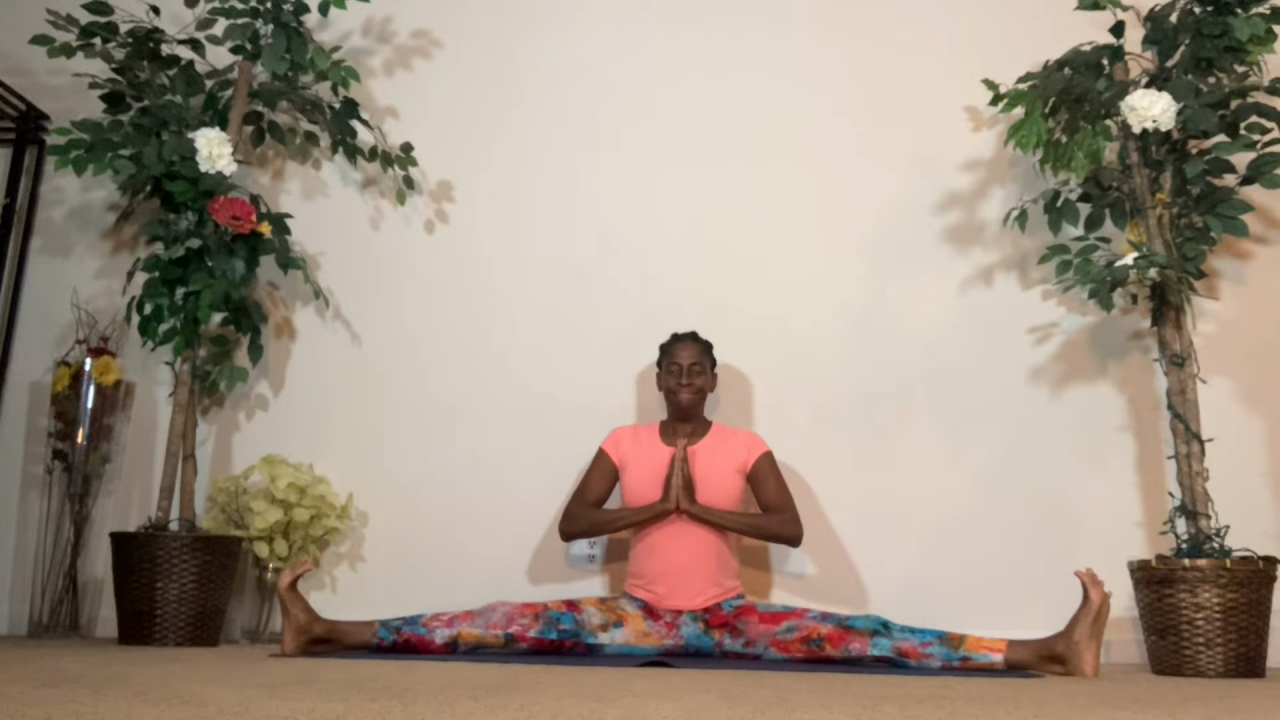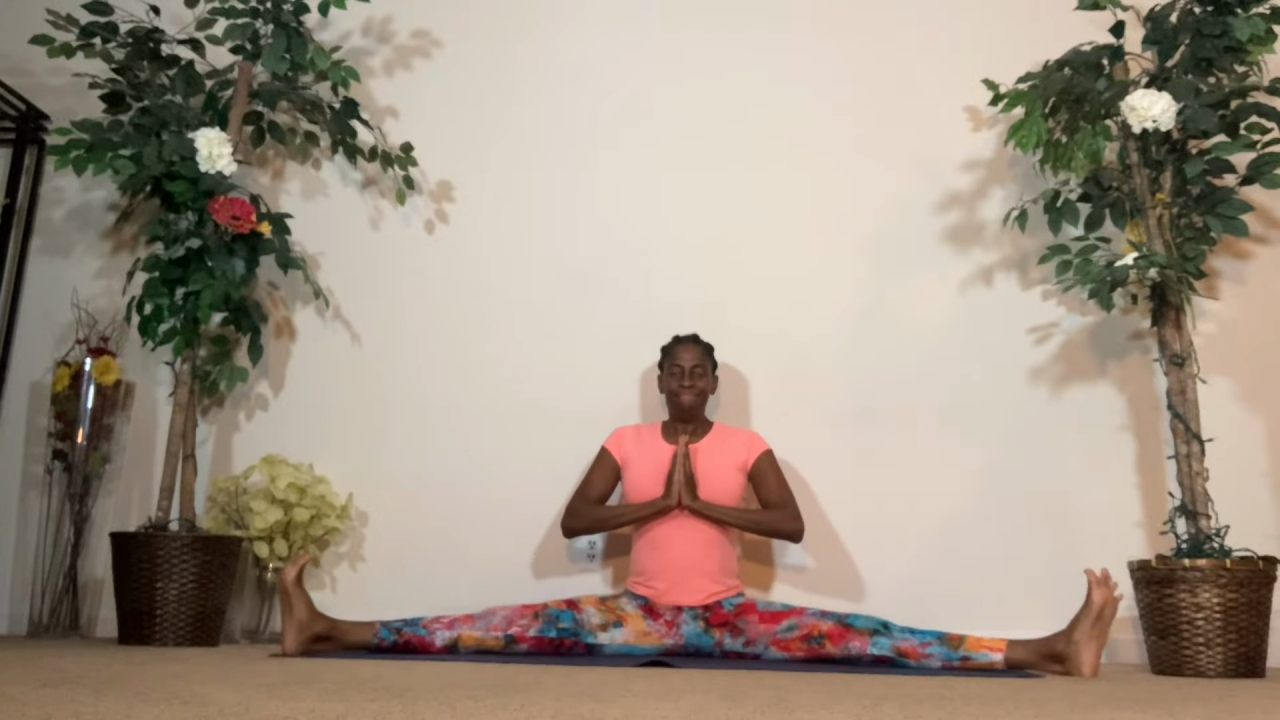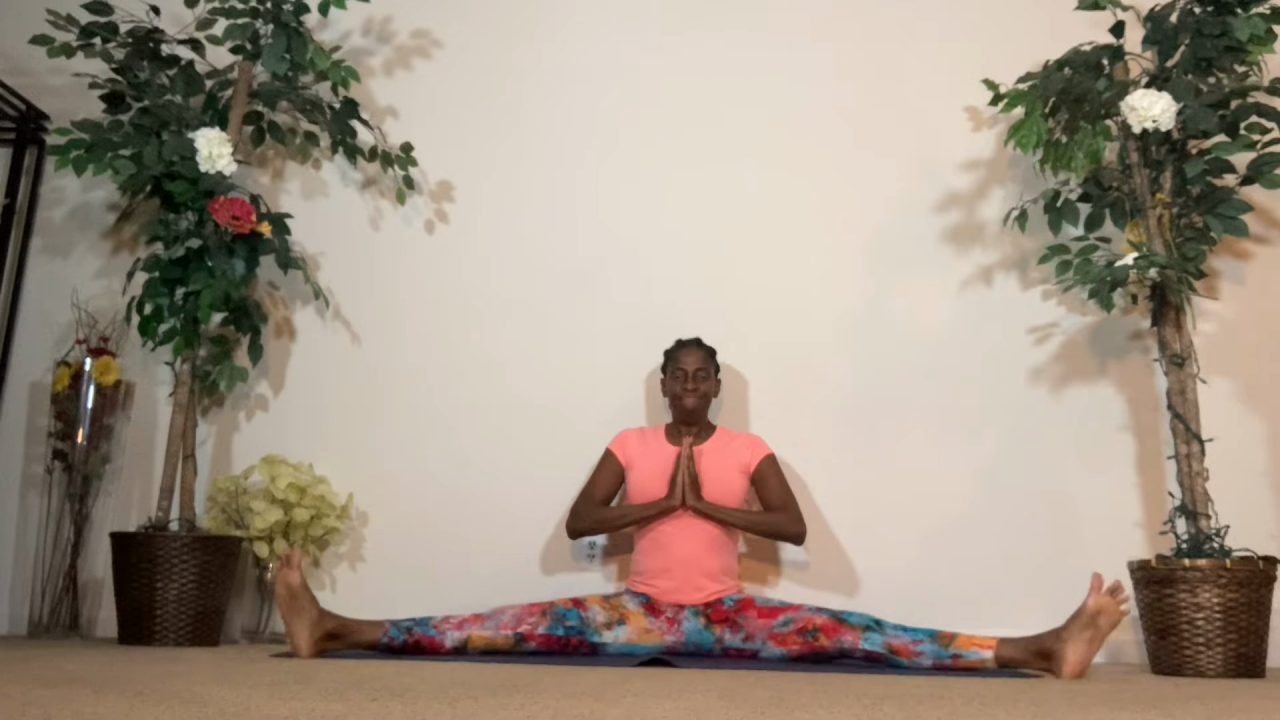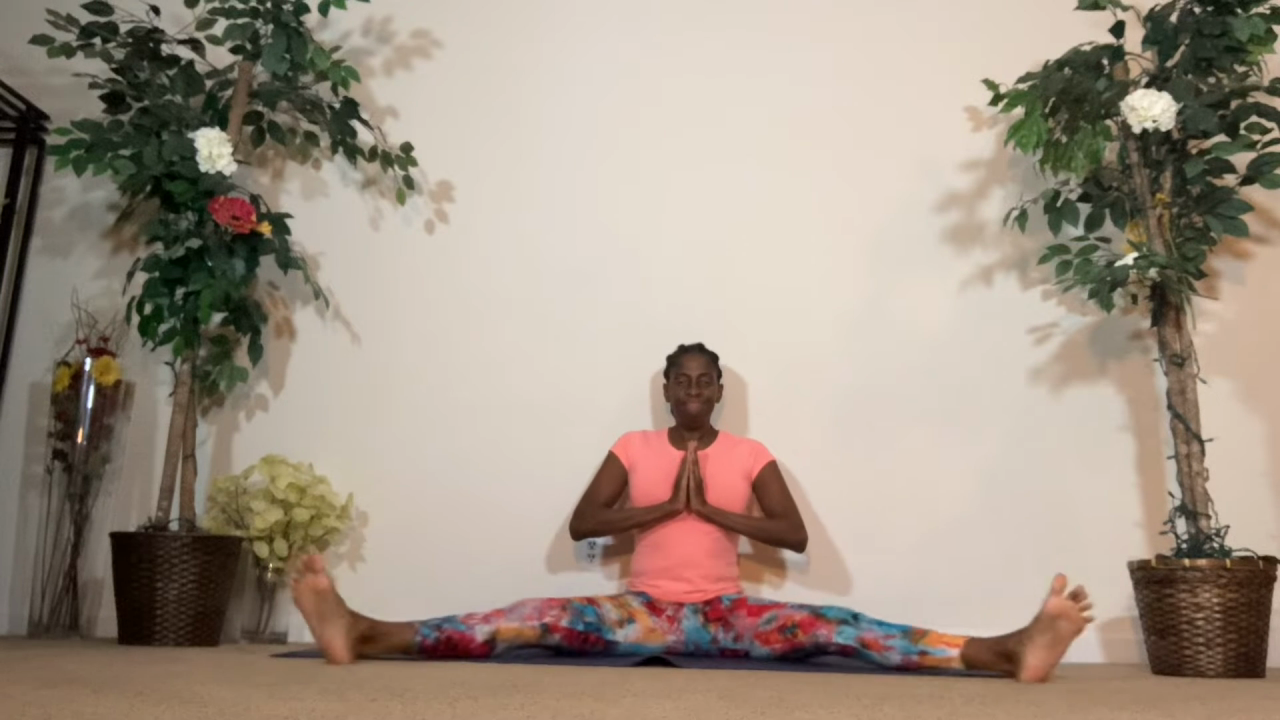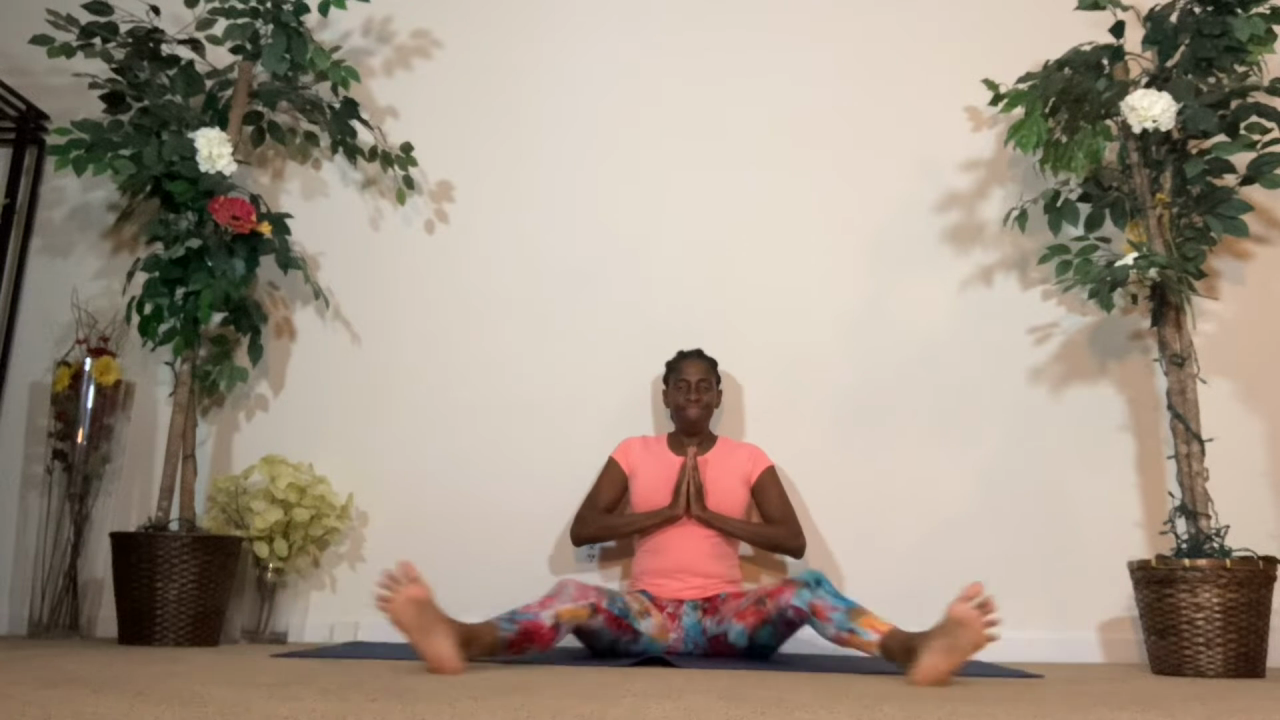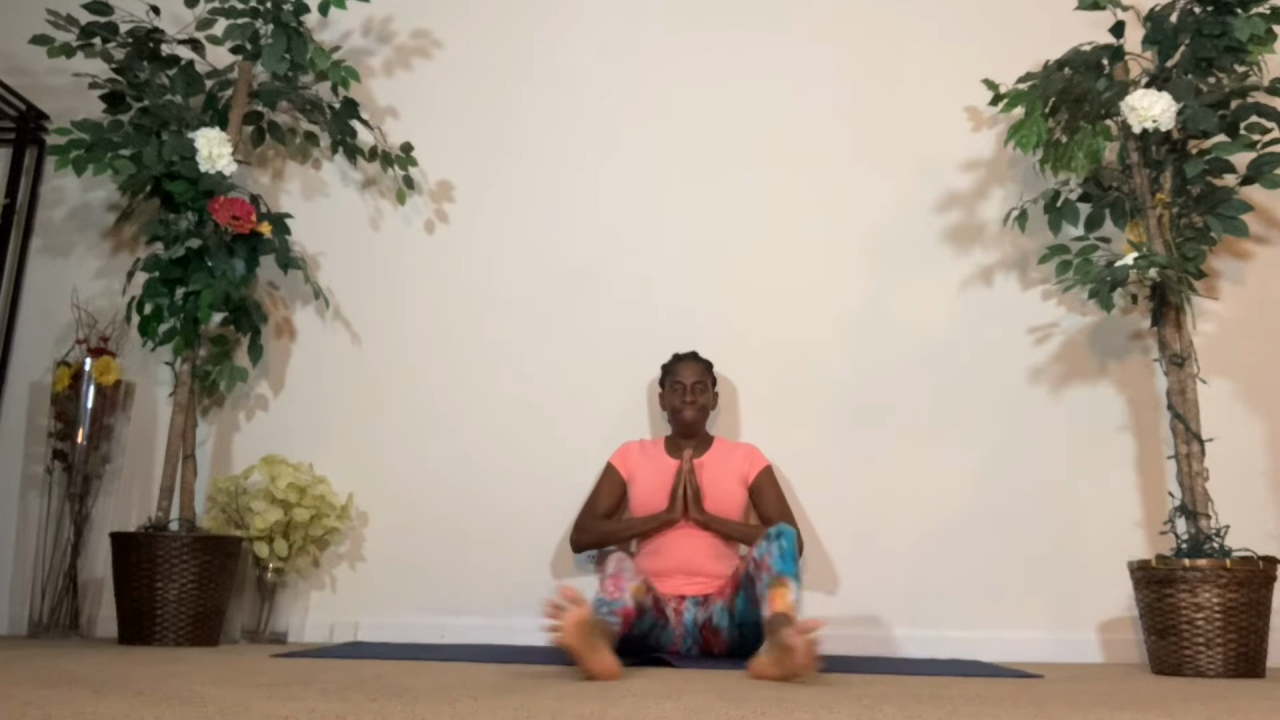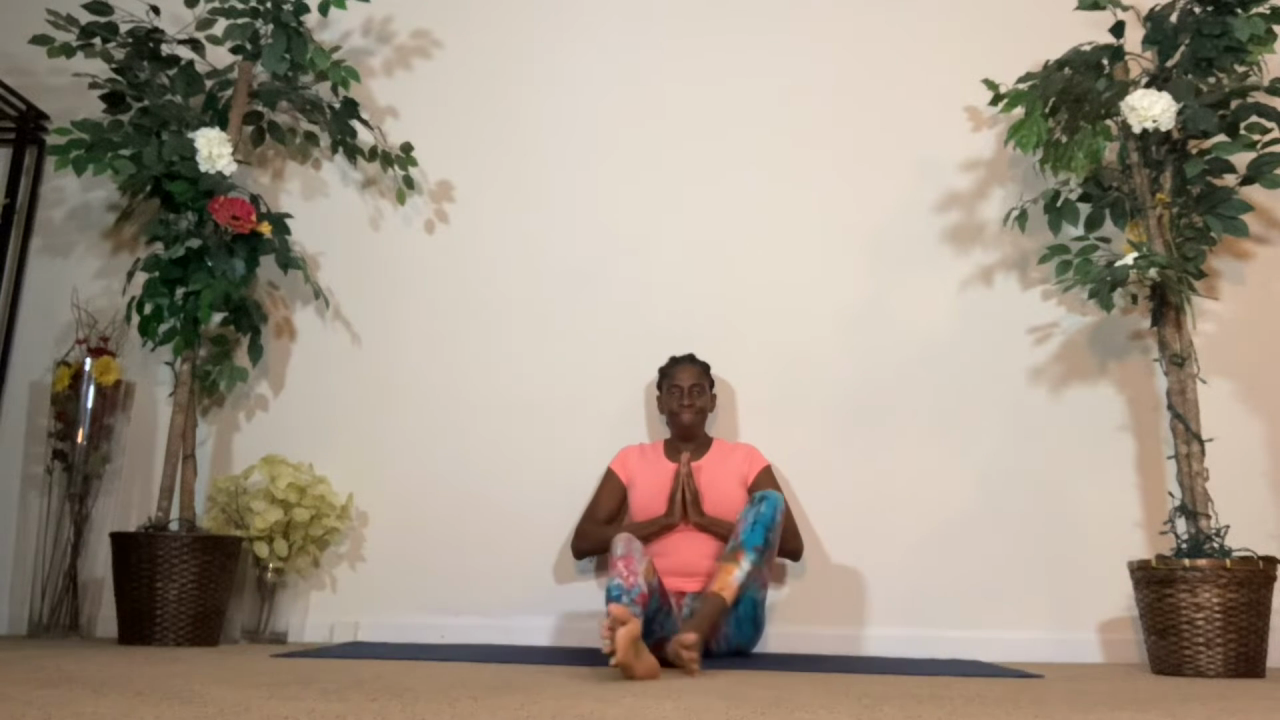
dt=0.2s
person 1, frame 1
left shoulder: (746, 446)
right shoulder: (625, 443)
left elbow: (791, 528)
right elbow: (571, 523)
left wrist: (701, 506)
right wrist: (655, 506)
left hip: (727, 617)
right hip: (638, 616)
left knee: (858, 636)
right knee: (509, 624)
left ankle: (1051, 652)
right ankle: (324, 631)
person 1, frame 2
left shoulder: (745, 445)
right shoulder: (625, 442)
left elbow: (792, 524)
right elbow: (572, 520)
left wrist: (702, 503)
right wrist: (656, 501)
left hip: (727, 616)
right hip: (639, 614)
left knee: (857, 636)
right knee: (513, 625)
left ankle: (1050, 651)
right ankle: (327, 630)
person 1, frame 3
left shoulder: (748, 448)
right shoulder: (630, 445)
left elbow: (796, 527)
right elbow: (577, 521)
left wrist: (708, 503)
right wrist: (661, 500)
left hip: (728, 613)
right hip: (642, 612)
left knee: (856, 632)
right knee: (518, 624)
left ankle: (1042, 650)
right ankle: (335, 631)
person 1, frame 4
left shoulder: (749, 454)
right shoulder: (633, 447)
left elbow: (797, 535)
right elbow: (581, 523)
left wrist: (710, 508)
right wrist: (667, 504)
left hip: (728, 613)
right hip: (644, 613)
left knee: (836, 625)
right knee: (540, 614)
left ankle: (1002, 652)
right ankle: (369, 635)
person 1, frame 5
left shoulder: (748, 458)
right shoulder: (633, 453)
left elbow: (794, 542)
right elbow: (581, 529)
left wrist: (708, 513)
right wrist: (668, 511)
left hip: (727, 618)
right hip: (647, 615)
left knee: (811, 586)
right knee: (575, 592)
left ankle: (915, 653)
right ankle: (463, 642)
person 1, frame 6
left shoulder: (746, 459)
right shoulder: (631, 457)
left elbow: (793, 542)
right elbow: (580, 536)
left wrist: (706, 516)
right wrist: (666, 514)
left hip: (725, 617)
right hip: (654, 619)
left knee: (779, 536)
right knee: (618, 562)
left ankle: (779, 644)
right ankle: (599, 647)
person 1, frame 7
left shoulder: (745, 458)
right shoulder: (631, 460)
left elbow: (794, 546)
right elbow: (581, 542)
left wrist: (704, 518)
right wrist: (665, 520)
left hip: (726, 622)
right hip: (656, 614)
left knee: (769, 499)
right knee: (625, 545)
left ankle: (690, 634)
right ankle: (631, 642)
